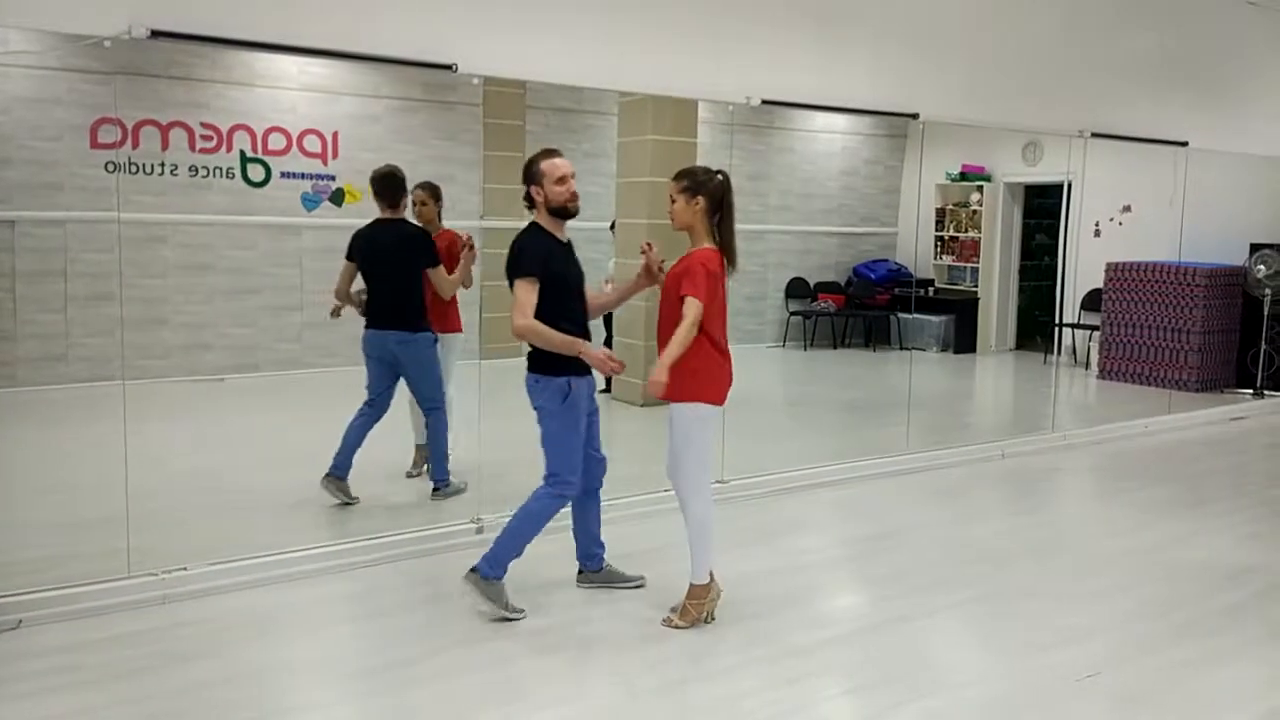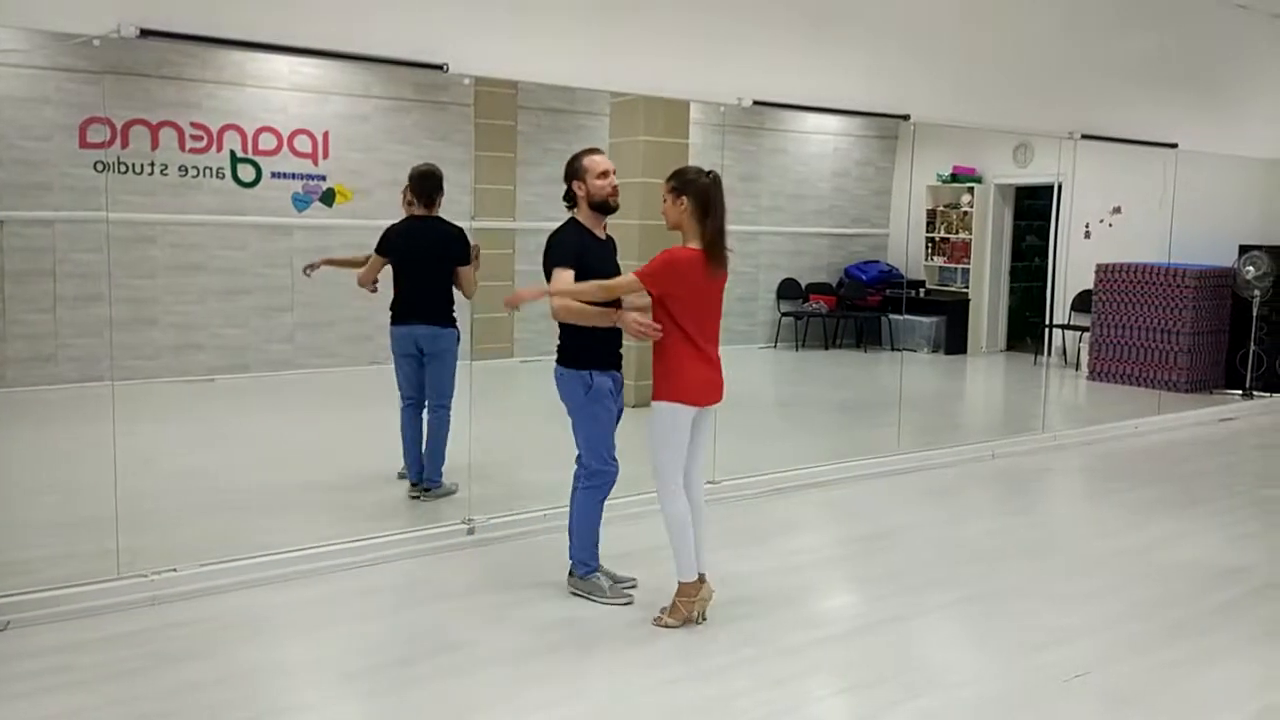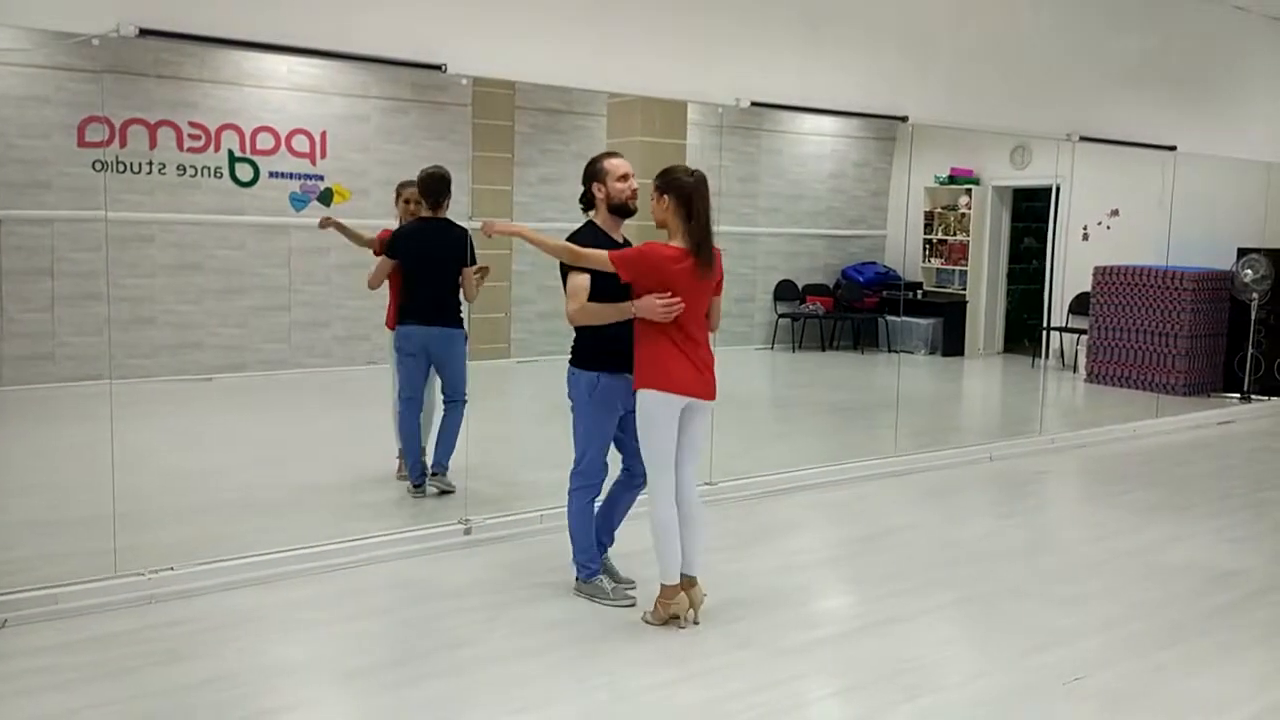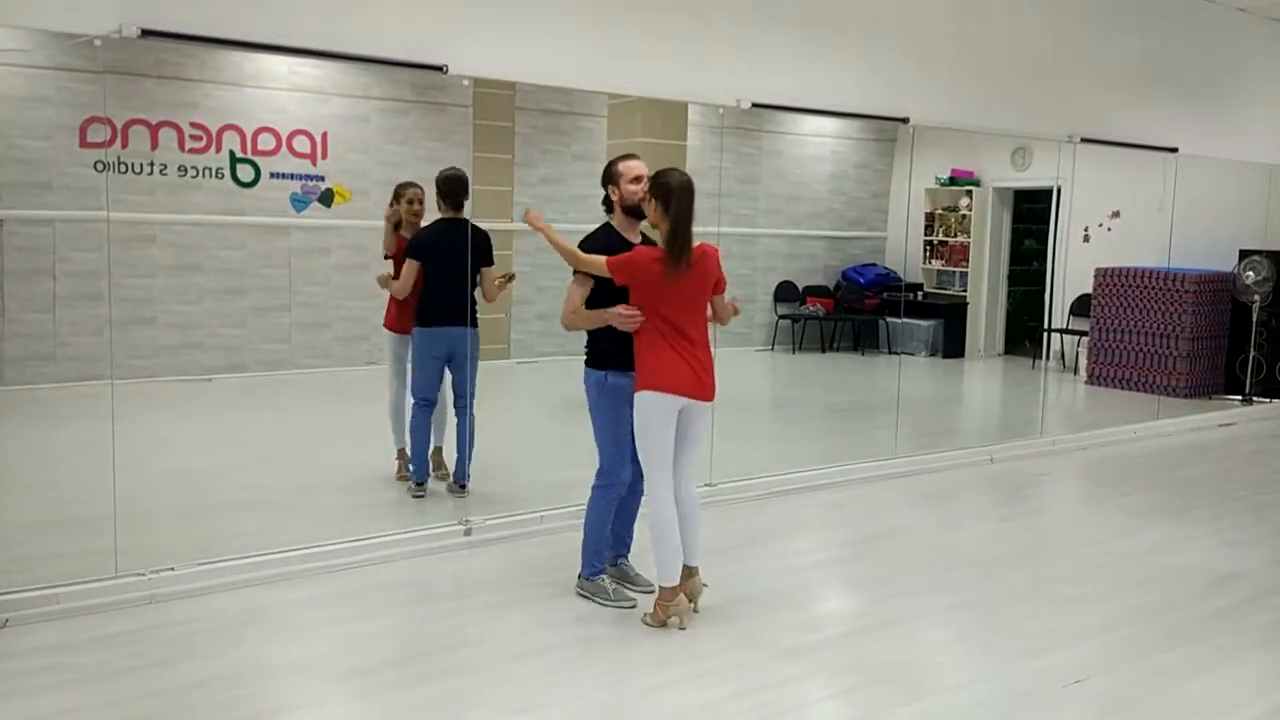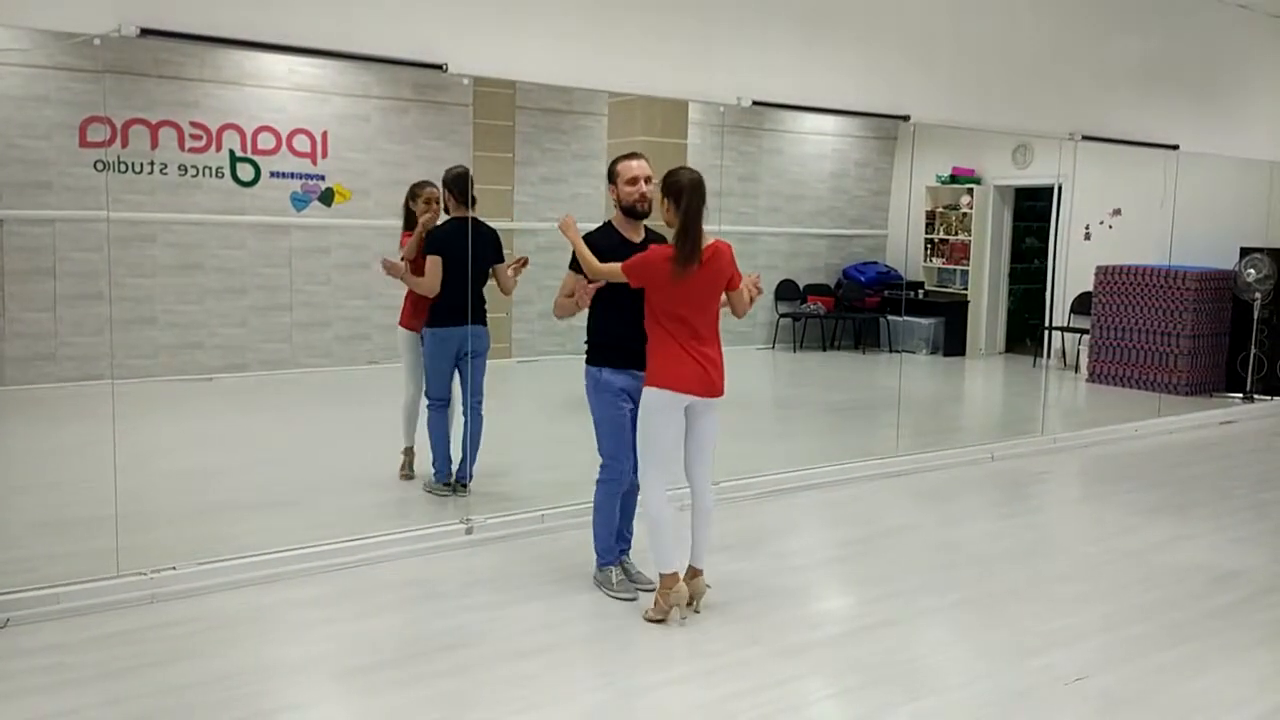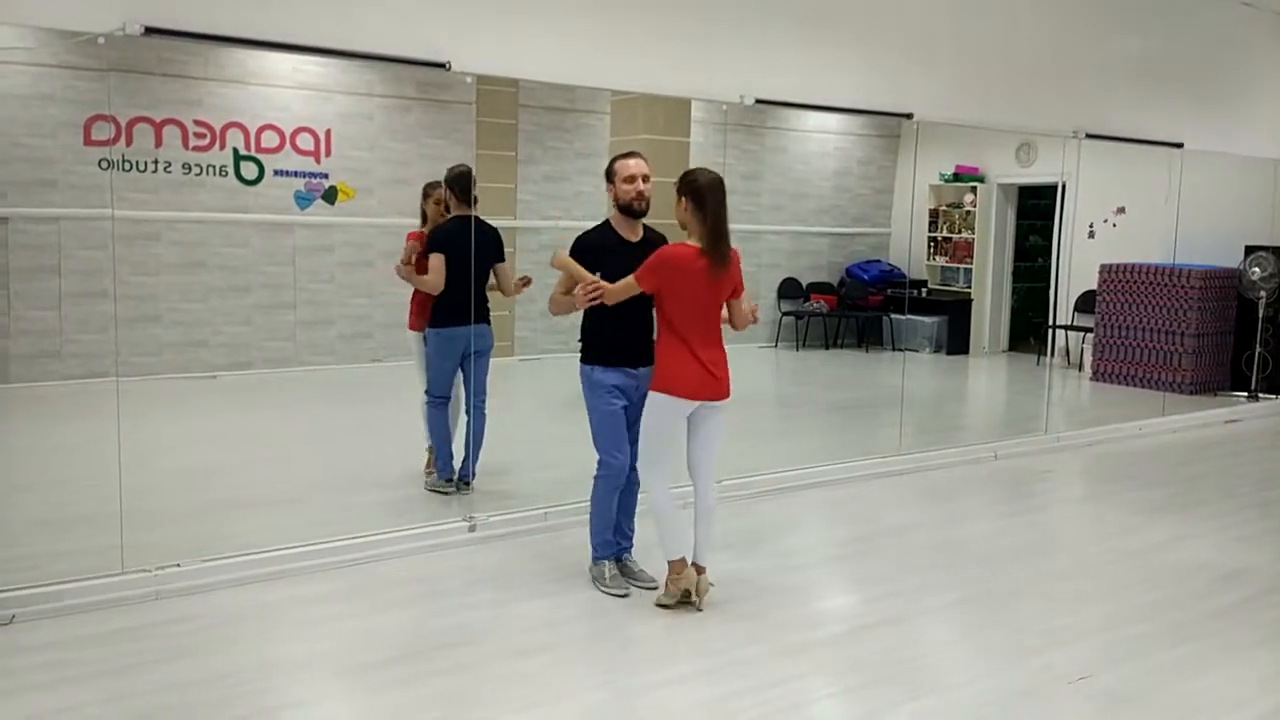
dt=0.4s
person 1, frame 1
left shoulder: (700, 261)
right shoulder: (696, 257)
left elbow: (690, 322)
left wrist: (662, 364)
right wrist: (658, 274)
left hip: (696, 384)
right hip: (688, 383)
left knee: (692, 483)
right knee: (680, 475)
left ankle: (702, 590)
right ankle: (704, 576)
person 1, frame 2
left shoulder: (674, 261)
right shoulder: (716, 259)
left elbow: (608, 290)
left wrist: (543, 290)
left hip: (677, 388)
right hip: (707, 386)
left knee: (669, 486)
right knee: (689, 481)
left ankle: (688, 589)
right ankle: (697, 579)
person 1, frame 3
left shoulder: (650, 258)
right shoulder: (712, 258)
left elbow: (574, 256)
left wrist: (515, 229)
left hip: (660, 385)
right hip: (701, 386)
left knee: (661, 486)
right knee: (686, 484)
left ankle: (670, 592)
right ankle: (690, 582)
person 1, frame 4
left shoulder: (641, 261)
right shoulder: (709, 257)
left elbow: (577, 261)
right elbow: (722, 315)
left wrist: (541, 226)
right wrist: (727, 306)
left hip: (658, 386)
right hip: (700, 385)
left knee: (657, 486)
right knee: (682, 479)
left ankle: (669, 593)
right ankle: (689, 574)
person 1, frame 5
left shoulder: (655, 259)
right shoulder: (722, 254)
left elbow: (597, 272)
right elbow: (740, 309)
left wrist: (572, 235)
right wrist: (750, 289)
left hip: (666, 381)
right hip: (708, 381)
left knee: (652, 480)
right knee: (700, 478)
left ankle: (669, 582)
right ankle: (695, 575)
person 1, frame 6
left shoulder: (668, 257)
right shoulder: (729, 259)
left elbow: (612, 295)
right elbow: (739, 321)
left wrist: (572, 269)
right wrist: (748, 316)
left hip: (674, 383)
right hip: (715, 383)
left knee: (652, 471)
right knee: (704, 476)
left ankle: (678, 566)
right ankle: (699, 574)
person 2, frame 1
left shoulder: (562, 243)
right shoulder: (531, 246)
left elbow: (584, 307)
right elbow: (523, 323)
left wrist: (637, 284)
right wrist: (584, 348)
left hip: (576, 378)
right hip: (555, 381)
left knee: (590, 470)
right knee: (563, 481)
left ankle: (592, 564)
right ankle: (489, 570)
person 2, frame 2
left shoulder: (607, 242)
right shoulder: (566, 240)
right elbow: (562, 307)
left wrist: (642, 310)
right wrist: (622, 318)
left hip: (609, 372)
right hip: (583, 374)
left knee: (593, 469)
right knee: (600, 469)
left ankle: (585, 565)
right ankle: (585, 573)
person 2, frame 3
left shoulder: (625, 246)
right shoulder: (583, 243)
right elbow: (577, 312)
left wrist: (659, 309)
right wrist: (636, 308)
left hip: (630, 377)
right hip: (594, 378)
left knee: (639, 471)
right knee: (589, 476)
left ankle: (597, 551)
right ankle: (587, 573)
person 2, frame 4
left shoulder: (650, 247)
right shoulder: (596, 245)
right elbow: (570, 317)
right wrist: (608, 319)
right hip: (609, 376)
left knee: (636, 474)
right knee: (615, 474)
left ankle: (618, 559)
right ankle: (591, 573)
person 2, frame 5
left shoulder: (660, 245)
right shoulder: (595, 243)
right elbow: (559, 307)
right wrist: (581, 300)
left hip: (649, 372)
right hip: (608, 373)
left knee: (632, 470)
right knee: (616, 468)
left ankle: (622, 556)
right ankle: (605, 563)
person 2, frame 6
left shoulder: (658, 244)
right shoulder: (591, 243)
right elbow: (555, 304)
right wrist: (576, 299)
left hip: (645, 370)
right hip: (603, 371)
left knee: (634, 466)
right knee: (614, 462)
left ankle: (622, 554)
right ankle: (601, 556)
person 3, frame 1
left shoulder: (362, 237)
right shoulder: (418, 237)
left elbow: (341, 292)
right elbow: (446, 290)
left wrist: (359, 303)
right wrist: (465, 263)
left hip: (375, 334)
right hip: (413, 336)
left knee: (374, 405)
right knee: (433, 407)
left ankle: (337, 473)
right ankle: (441, 481)
person 3, frame 2
left shoulder: (395, 233)
right shoulder: (453, 235)
left elbow: (365, 280)
right elbow: (469, 291)
left wrist: (369, 281)
right wrist: (472, 266)
left hip: (402, 329)
right hip: (439, 329)
left knee: (411, 402)
right knee: (439, 406)
left ankle: (416, 479)
right ankle: (432, 482)
person 3, frame 3
left shoulder: (403, 235)
right shoulder: (459, 236)
left elbow: (374, 282)
right elbow: (469, 294)
left wrist: (385, 271)
right wrist: (477, 281)
left hip: (410, 330)
right hip: (447, 331)
left knee: (410, 404)
right knee: (454, 401)
left ankle: (416, 478)
right ankle: (439, 470)
person 3, frame 4
left shoulder: (423, 237)
right shoulder: (480, 238)
left elbow: (402, 289)
right elbow: (489, 294)
left wrist: (386, 282)
right wrist: (501, 284)
left hip: (428, 330)
right hip: (465, 331)
left knee: (423, 403)
right knee: (464, 406)
left ankle: (419, 477)
right ankle: (461, 480)
person 3, frame 5
left shoulder: (438, 236)
right shoulder: (489, 235)
left elbow: (431, 287)
right elbow: (506, 288)
left wrist: (400, 274)
right wrist: (515, 272)
left hip: (441, 330)
right hip: (476, 329)
left knee: (438, 403)
right knee: (472, 405)
left ankle: (441, 477)
right ankle: (463, 478)
person 3, frame 6
left shoulder: (439, 234)
right shoulder: (491, 234)
left elbow: (435, 284)
right elbow: (506, 289)
left wrist: (408, 275)
right wrist: (519, 286)
left hip: (445, 330)
right hip: (480, 329)
left knee: (438, 400)
right knee: (476, 404)
left ankle: (445, 473)
right ankle: (466, 476)
person 4, frame 1
left shoulder: (451, 239)
left elbow: (465, 283)
left wrist: (466, 256)
left hip: (445, 325)
left knee: (439, 389)
right knee: (415, 390)
right ankle: (421, 448)
person 4, frame 2
left shoulder: (440, 241)
right shoulder: (396, 243)
left elbow: (461, 282)
right elbow: (366, 262)
left wrist: (473, 262)
right wrist: (325, 261)
left hip: (434, 327)
right hip: (404, 326)
left knee: (431, 392)
right knee: (408, 393)
left ankle: (430, 452)
right ankle: (411, 453)
person 4, frame 3
right shoulder: (389, 238)
right elbow: (364, 241)
right wrist: (337, 226)
right hip: (400, 324)
left knee: (428, 393)
right knee: (400, 392)
left ankle: (419, 450)
right ankle: (403, 452)
person 4, frame 4
right shoulder: (394, 240)
right elbow: (390, 249)
right wrist: (389, 223)
right hip: (399, 324)
left knee: (437, 390)
right knee: (398, 391)
left ankle: (437, 452)
right ankle: (402, 455)
person 4, frame 5
right shoulder: (409, 237)
right elbow: (408, 257)
right wrist: (420, 230)
right hip: (414, 322)
right knee: (414, 389)
right ankle: (408, 451)
person 4, frame 6
right shoulder: (416, 238)
right wrist: (406, 259)
right hip: (422, 322)
left knee: (454, 388)
right knee: (430, 388)
right ankle: (432, 450)
